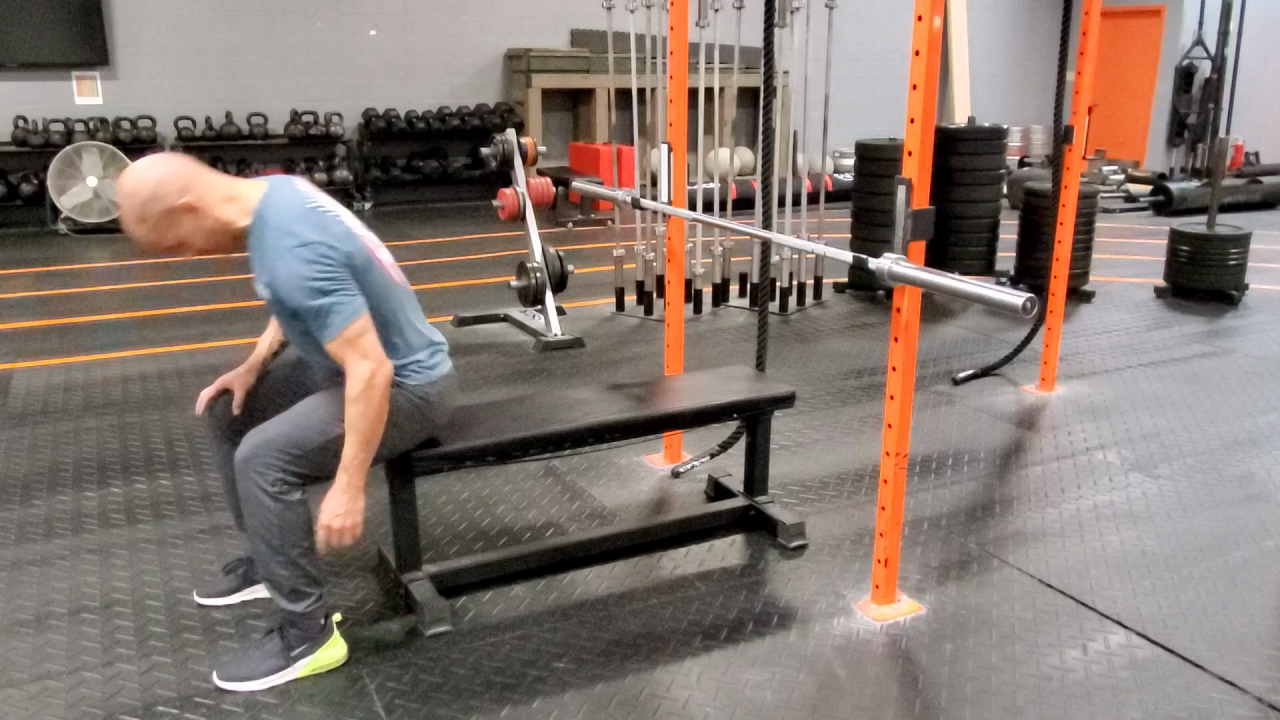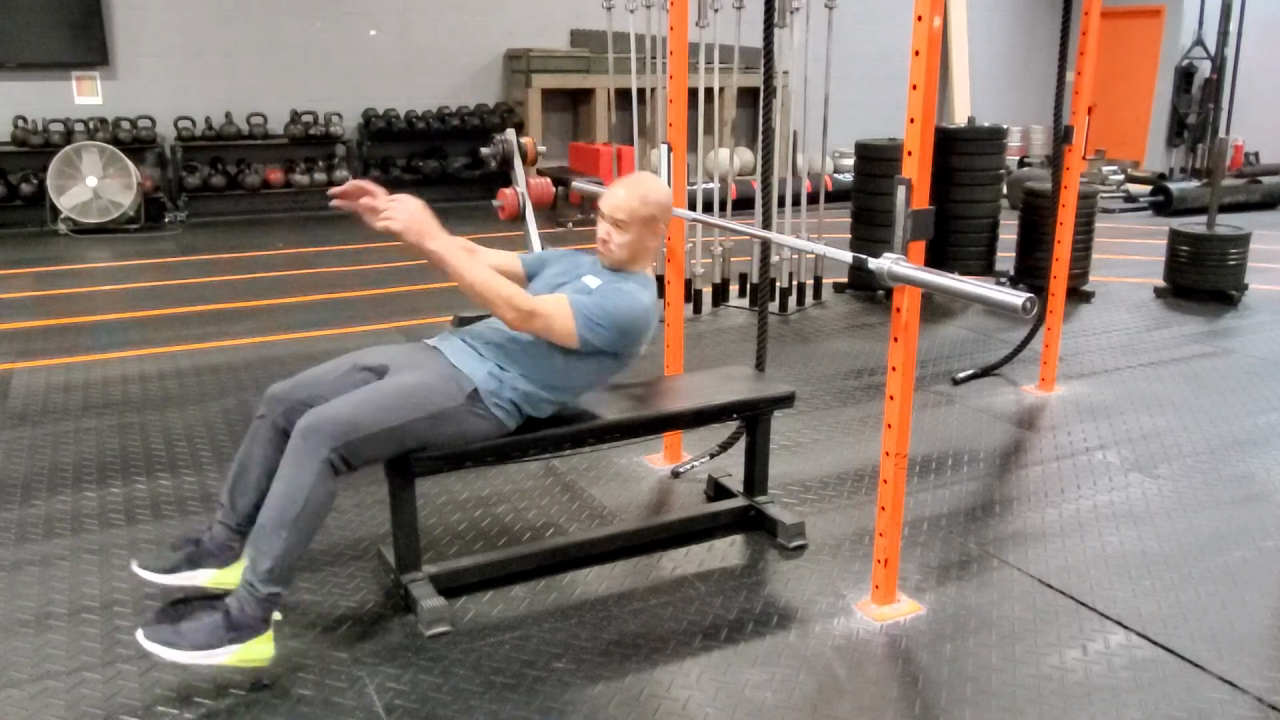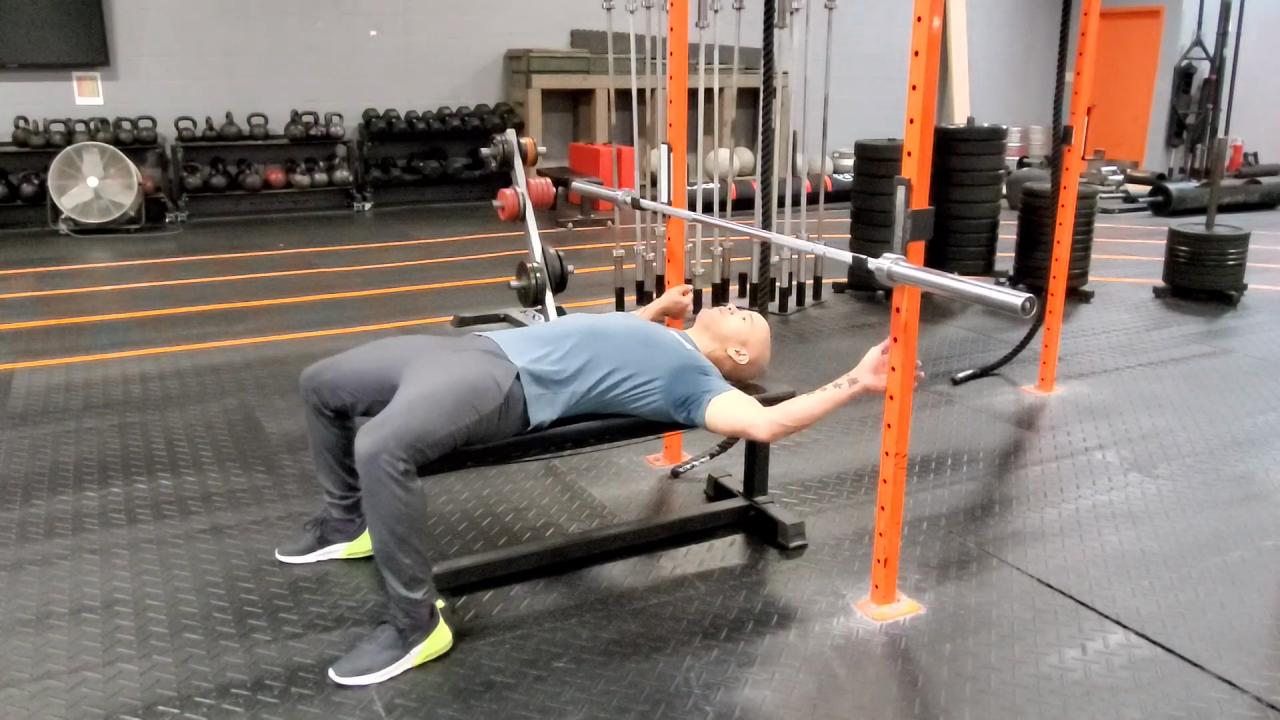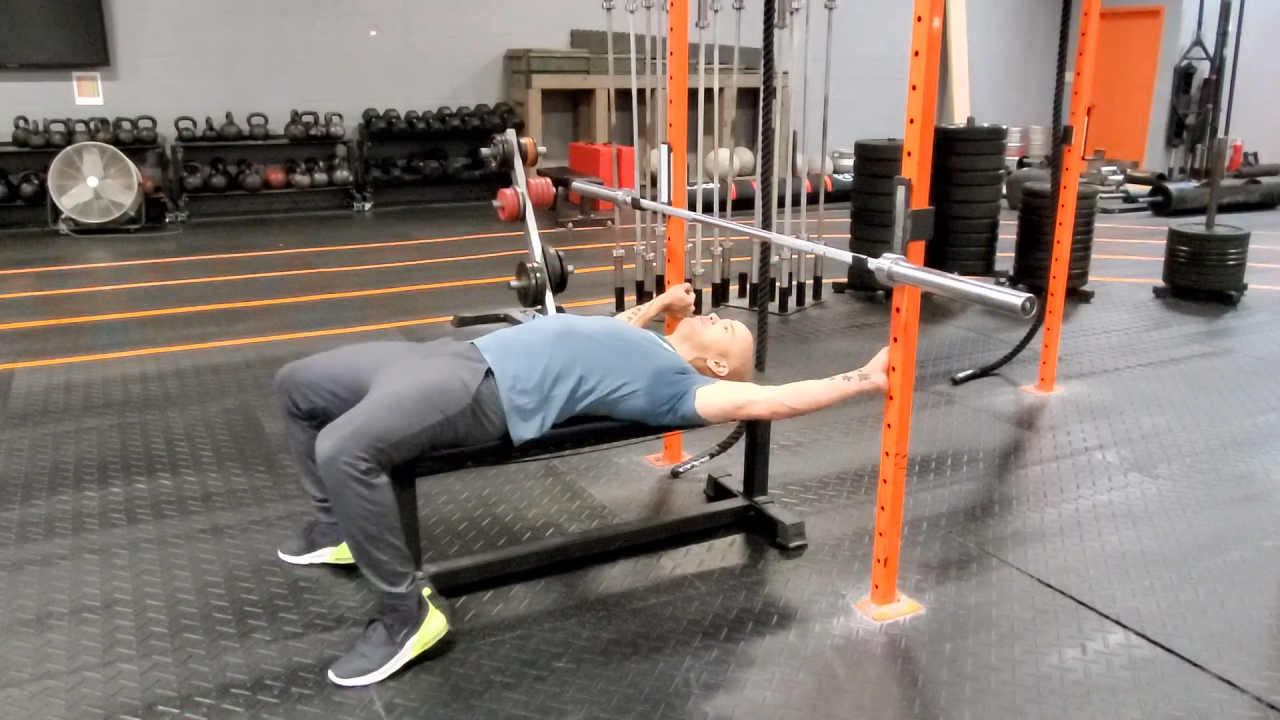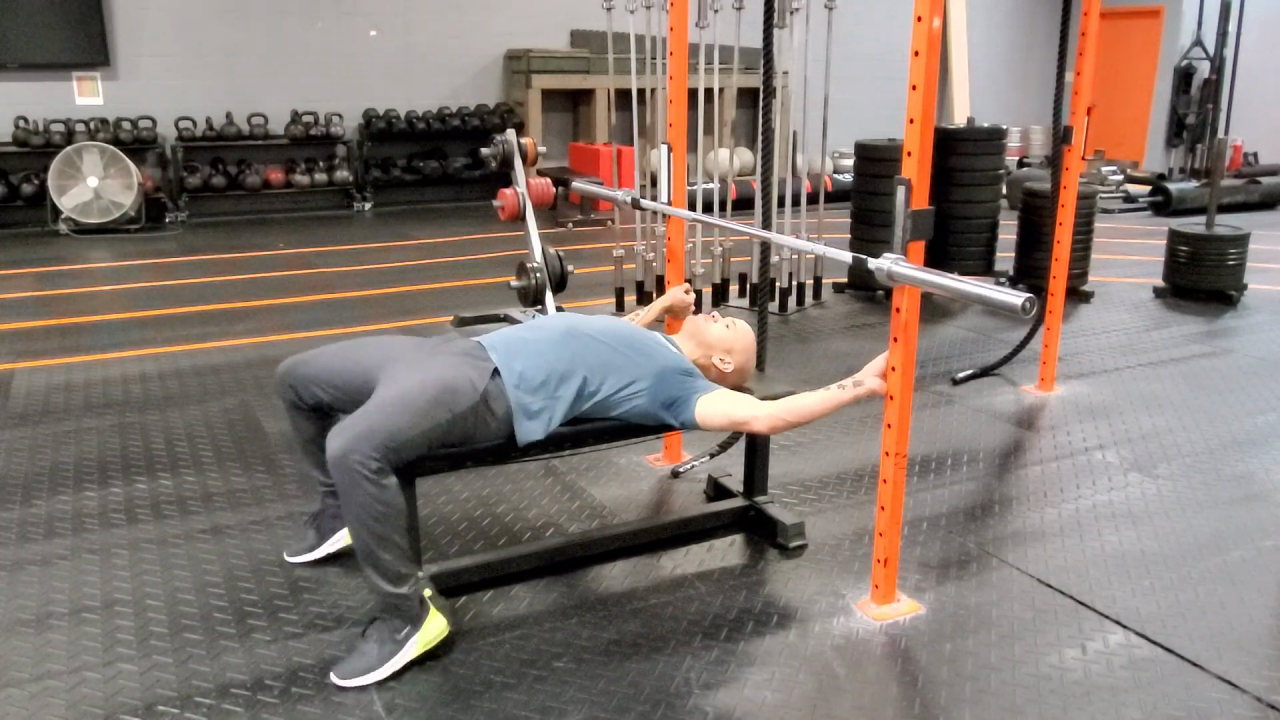
dt=1s
person 1, frame 1
left shoulder: (294, 250)
right shoulder: (272, 195)
left elbow: (372, 373)
left wrist: (348, 488)
right wrist: (252, 367)
left hip: (405, 385)
left knee: (260, 459)
right knee: (226, 412)
left ankle: (308, 629)
right ankle: (268, 560)
person 1, frame 2
left shoulder: (632, 304)
right shoulder: (579, 263)
left elbow: (519, 309)
right elbow: (480, 268)
left wrist: (426, 234)
right wrist: (398, 217)
left hip: (476, 396)
right hip: (442, 354)
left knee: (321, 433)
right knee: (282, 401)
left ankle: (247, 618)
right ankle: (221, 548)
person 1, frame 3
left shoulder: (695, 380)
right shoulder: (664, 339)
left elbow: (763, 424)
left wrist: (859, 380)
right wrist: (660, 305)
left hip: (507, 384)
right hip: (474, 346)
left knee: (382, 450)
right knee: (321, 385)
left ankle: (415, 623)
right ankle: (347, 521)
person 1, frame 4
left shoulder: (677, 386)
right shoulder: (651, 347)
left elbow: (764, 401)
left wrist: (867, 378)
right wrist: (664, 300)
left hip: (483, 392)
left knee: (343, 450)
right knee: (296, 385)
left ankle: (405, 614)
right ankle: (337, 527)
person 1, frame 5
left shoulder: (681, 384)
right shoulder: (655, 345)
left elbow: (762, 416)
left wrist: (862, 384)
right wrist: (665, 303)
left hip: (488, 392)
left knee: (355, 448)
right knee: (298, 379)
left ankle: (408, 614)
right ankle: (342, 515)
